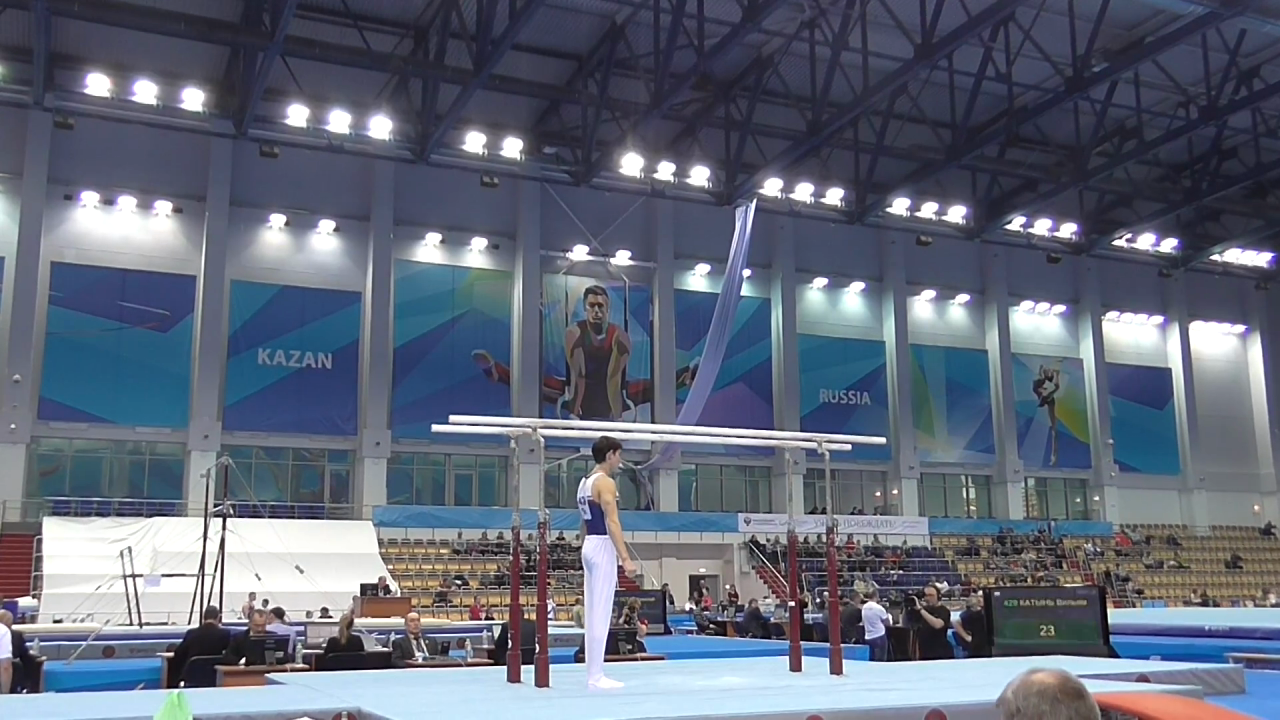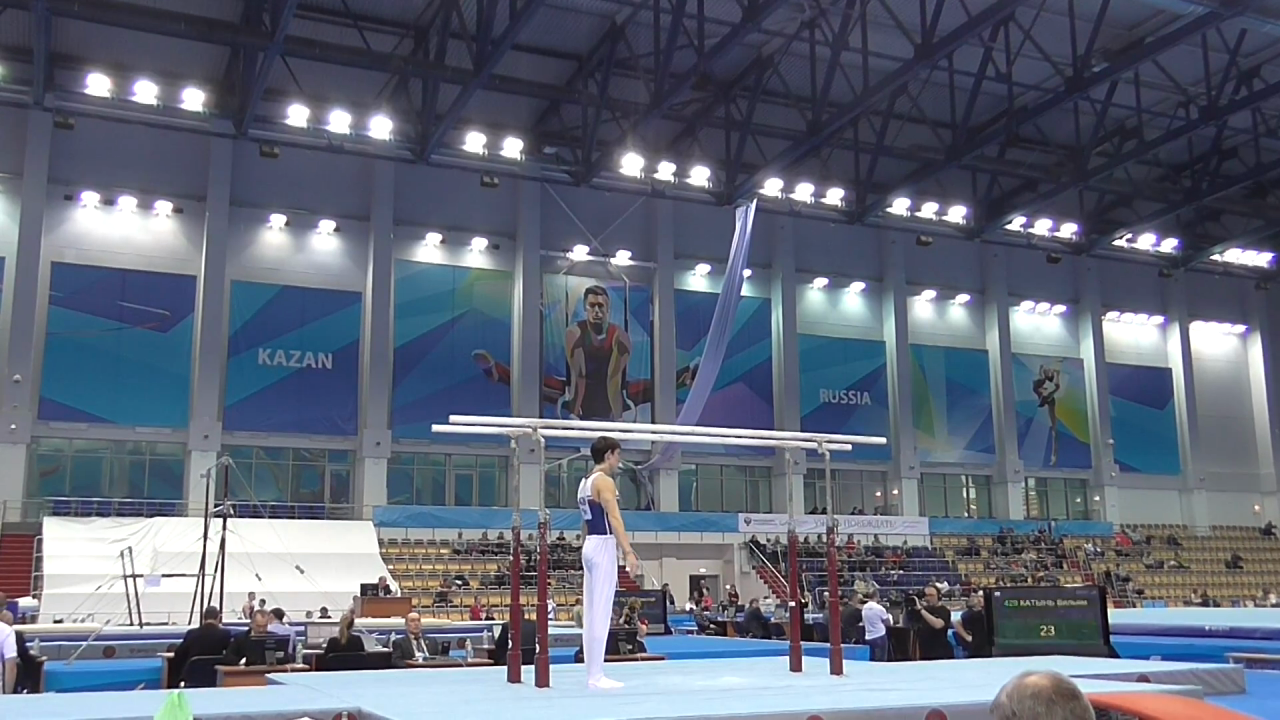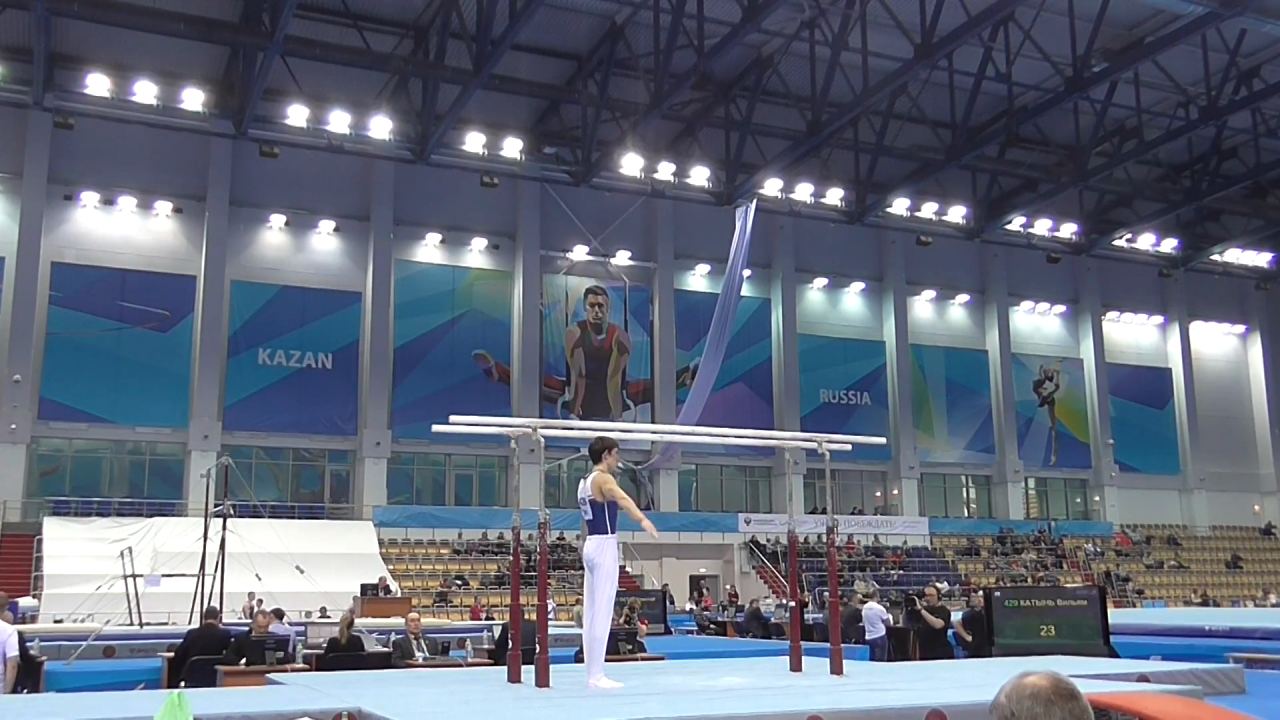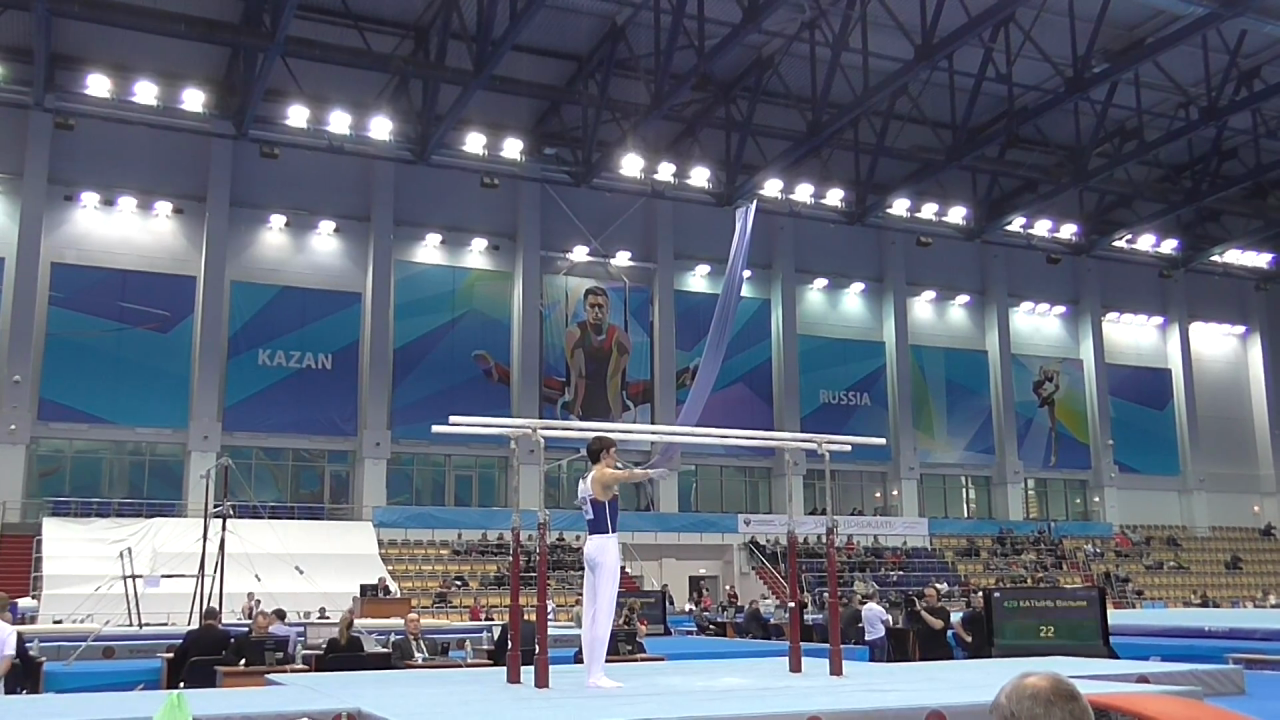
dt=0.2s
person 1, frame 1
left shoulder: (585, 482)
right shoulder: (605, 481)
right elbow: (612, 521)
right wrist: (625, 557)
left hip: (589, 545)
right hip: (603, 547)
left knee: (594, 613)
right knee: (601, 614)
left ankle: (594, 672)
right ankle: (596, 676)
person 1, frame 2
left shoulder: (586, 482)
right shoulder: (603, 480)
right elbow: (613, 517)
right wrist: (628, 551)
left hip: (590, 545)
right hip: (603, 546)
left knee: (593, 613)
right knee: (601, 613)
left ankle: (593, 672)
right ankle: (596, 676)
person 1, frame 3
left shoulder: (586, 482)
right shoulder: (602, 478)
right elbow: (622, 499)
right wrist: (642, 519)
left hip: (590, 545)
right hip: (604, 545)
left knee: (593, 612)
right knee: (603, 612)
left ankle: (592, 672)
right ankle: (596, 675)
person 1, frame 4
left shoulder: (586, 481)
right shoulder: (602, 475)
right elbow: (626, 475)
right wrist: (649, 473)
left hip: (591, 545)
right hip: (605, 545)
left knee: (592, 612)
right knee: (604, 612)
left ankle: (592, 673)
right ankle: (597, 675)
